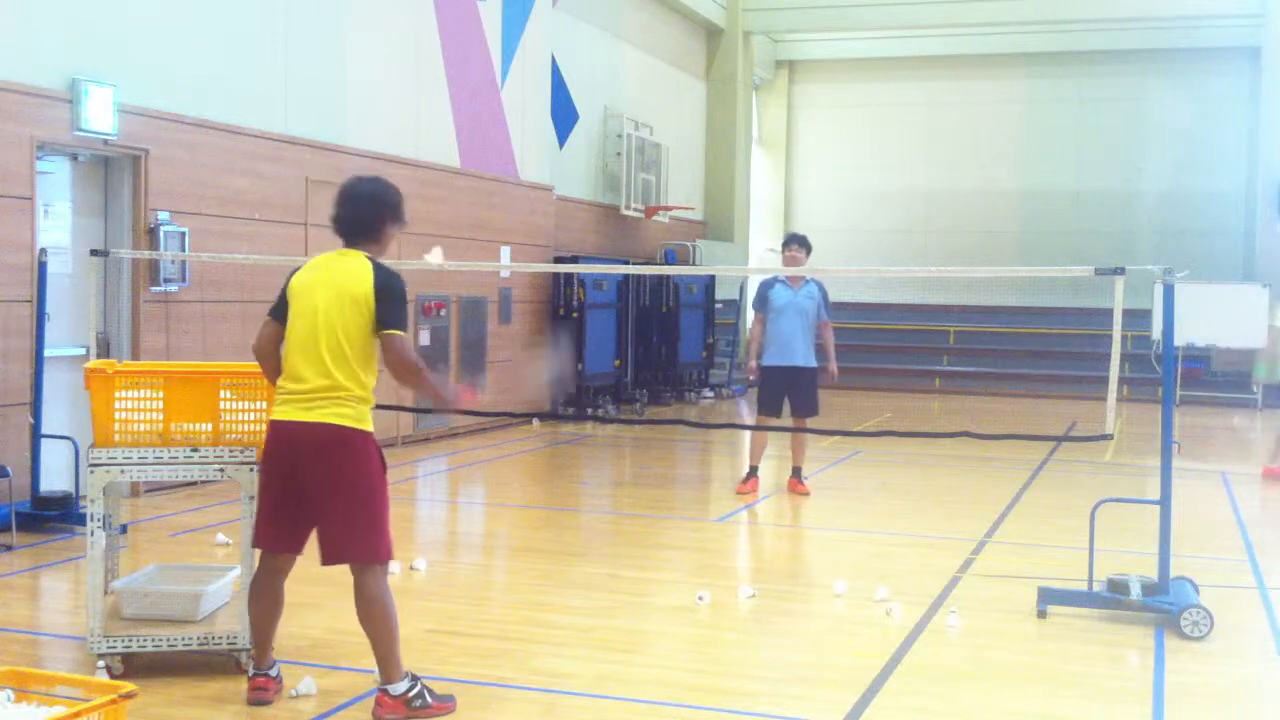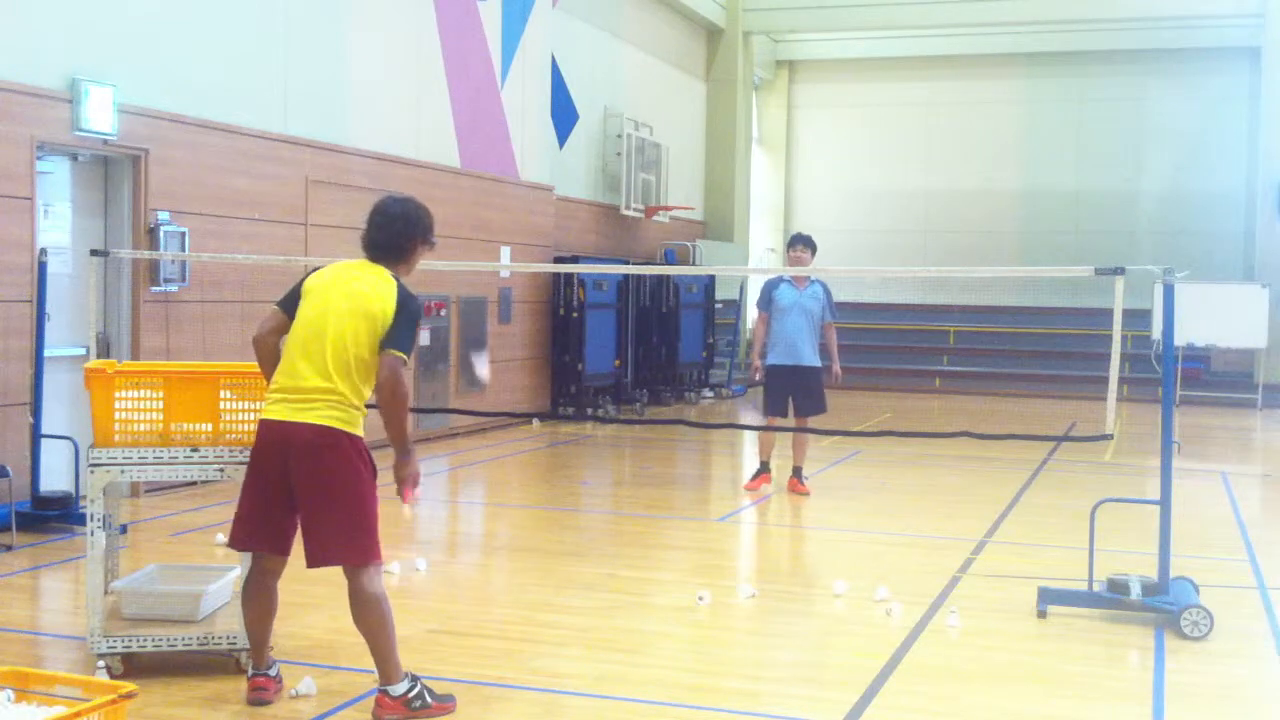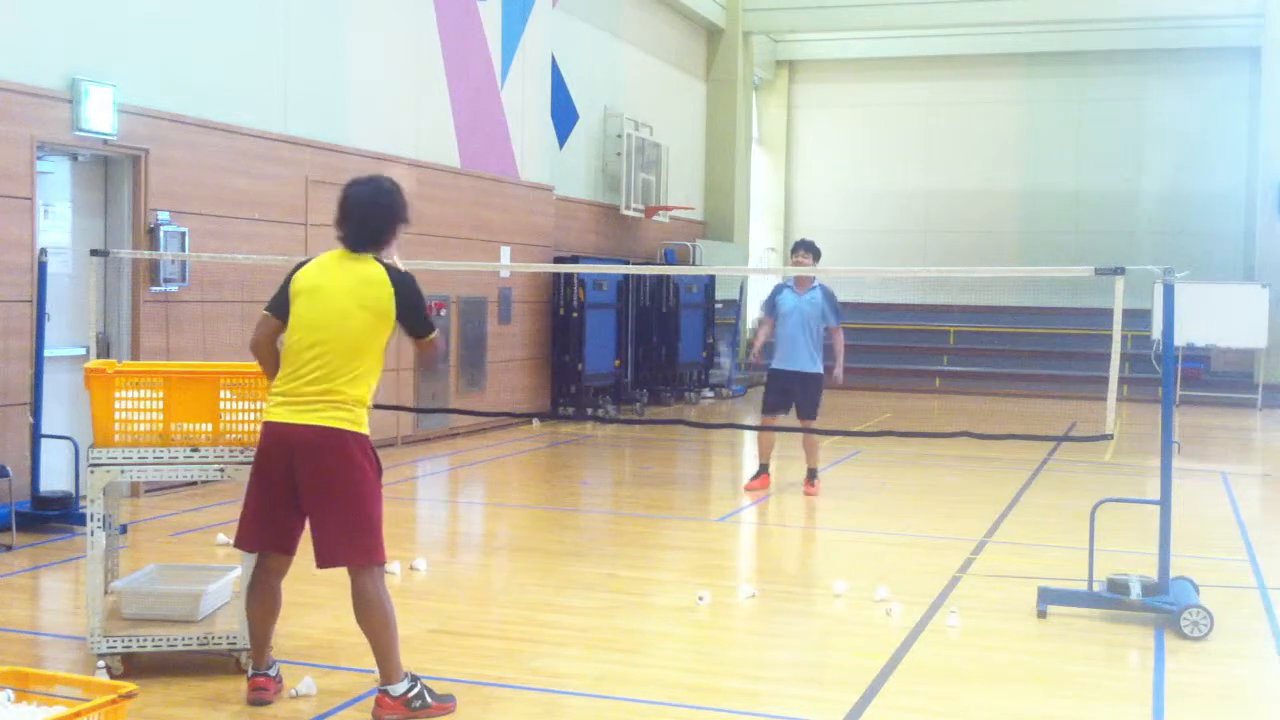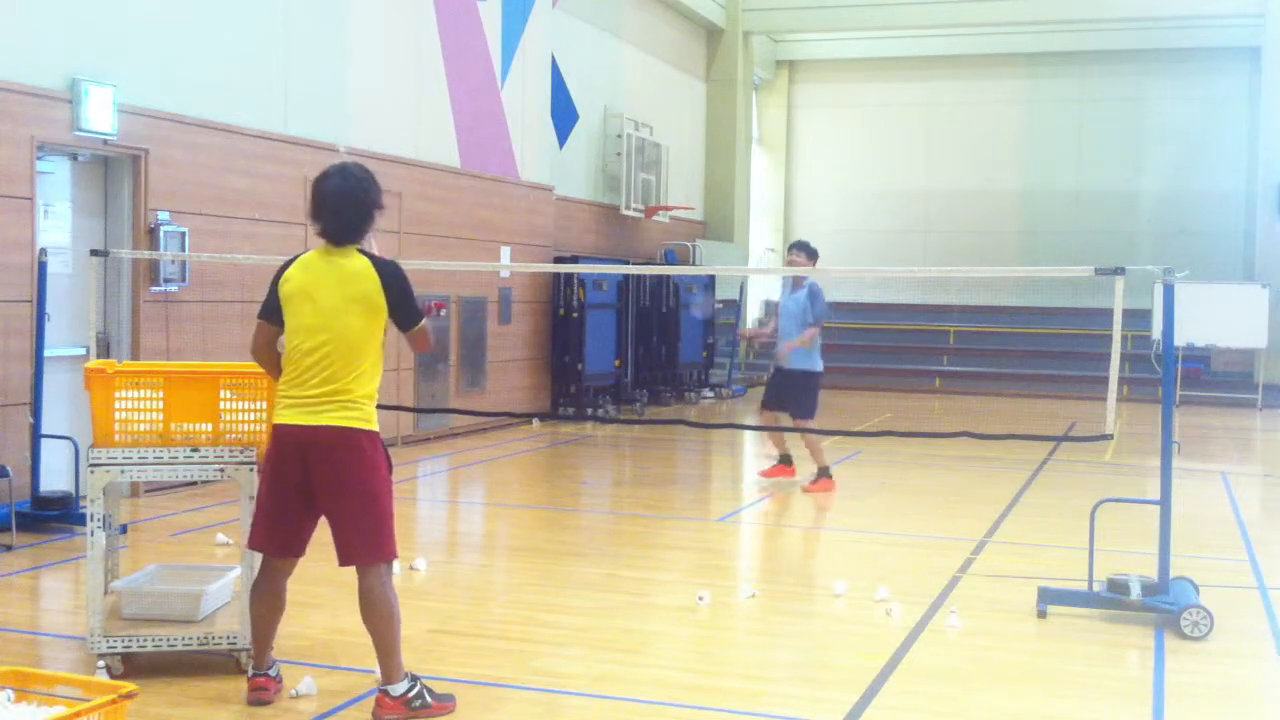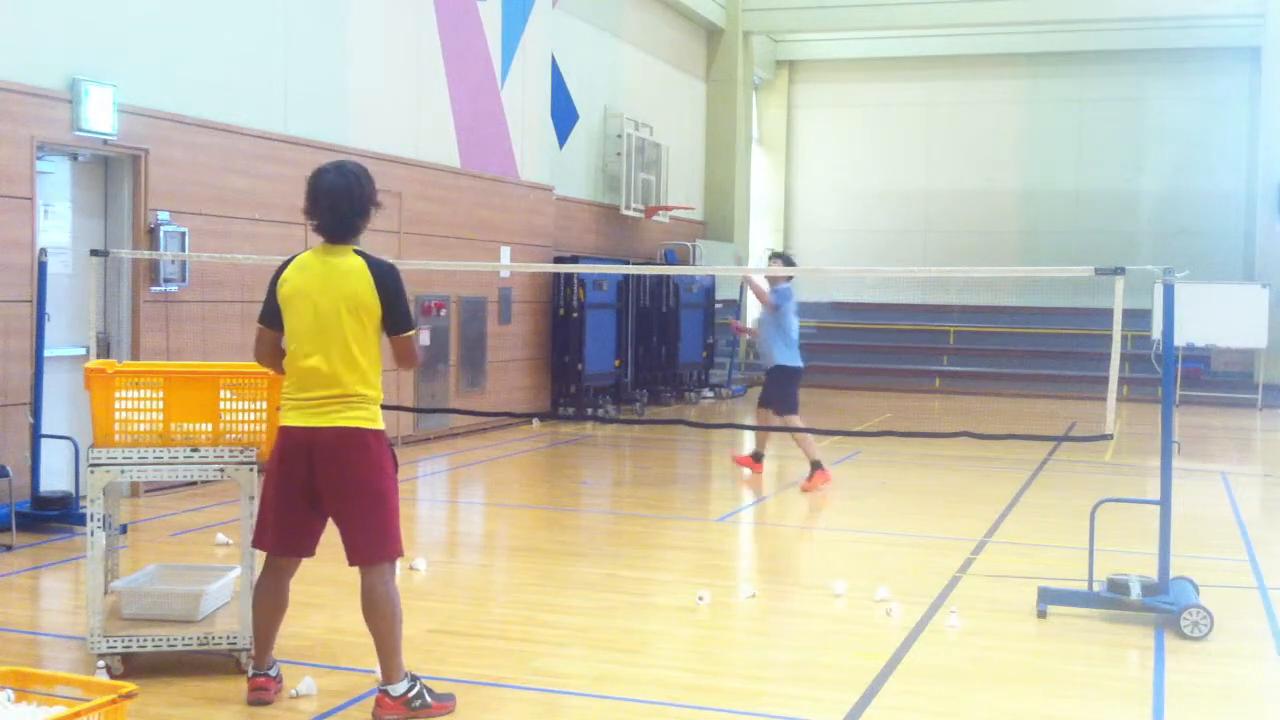
dt=0.3s
person 1, frame 1
left shoulder: (304, 273)
right shoulder: (383, 279)
left elbow: (264, 349)
right elbow: (397, 360)
right wrist: (435, 392)
left hip: (285, 427)
right hip: (343, 432)
left knee: (274, 558)
right knee: (368, 566)
left ankle: (261, 672)
person 1, frame 2
left shoulder: (321, 276)
right shoulder: (401, 301)
left elbow: (264, 338)
right elbow: (390, 385)
right wrist: (404, 455)
left hip: (275, 427)
right hip: (332, 434)
left knee: (265, 560)
right knee: (362, 568)
left ankle: (261, 672)
person 1, frame 3
left shoulder: (305, 272)
right shoulder: (397, 284)
left elbow: (261, 343)
right elbow: (431, 348)
right wrist: (422, 328)
left hip: (280, 429)
right hip: (339, 435)
left knee: (270, 560)
right knee: (365, 568)
left ankle: (261, 672)
person 1, frame 4
left shoulder: (291, 271)
right shoulder: (383, 274)
left elbow: (261, 349)
right elbow: (424, 343)
left hip: (290, 431)
right hip: (349, 433)
left knee: (275, 561)
right knee: (372, 565)
left ankle: (261, 673)
person 1, frame 5
left shoulder: (288, 272)
right shoulder: (378, 274)
left elbow: (265, 352)
right elbow: (410, 358)
left hip: (295, 431)
right hip: (355, 433)
left knee: (279, 560)
right knee: (377, 565)
left ankle: (261, 672)
person 2, frame 1
left shoulder: (817, 289)
right shoulder: (768, 286)
left elbow: (825, 327)
right elbow: (758, 323)
left wrist: (831, 359)
right wrist: (752, 357)
left hip: (804, 365)
right hip: (772, 364)
left knee: (800, 421)
right knee: (763, 419)
left ankle: (796, 476)
right ankle: (752, 475)
person 2, frame 2
left shoulder: (821, 290)
right shoulder: (773, 286)
left elbow: (829, 328)
right elbow: (762, 323)
left wrist: (835, 361)
right wrist: (756, 356)
left hip: (809, 365)
right hip: (777, 363)
left knee: (802, 420)
right knee: (771, 419)
left ankle: (796, 476)
right ankle: (764, 470)
person 2, frame 3
left shoulder: (824, 295)
right shoulder: (779, 291)
left elbow: (836, 331)
right elbow: (768, 324)
left wrist: (839, 365)
right wrist: (757, 346)
left hip: (810, 370)
right hip: (780, 367)
left knee: (807, 423)
right knee: (768, 419)
left ankle: (812, 476)
right ankle: (763, 473)
person 2, frame 4
left shoulder: (813, 291)
right shoulder: (787, 291)
left elbow: (815, 330)
left wrist: (790, 346)
right wrist: (759, 333)
left hip: (805, 369)
right hip: (783, 367)
left knee: (801, 422)
right knee: (768, 413)
left ankle: (825, 475)
right ankle: (786, 462)
person 2, frame 5
left shoulder: (783, 292)
right shoulder: (774, 293)
left elbow: (765, 299)
left wrist: (746, 275)
right wrist: (746, 330)
left hip: (786, 366)
right hip: (776, 365)
left knee: (789, 419)
right knee: (763, 411)
left ankle: (818, 469)
right ankle: (756, 458)
